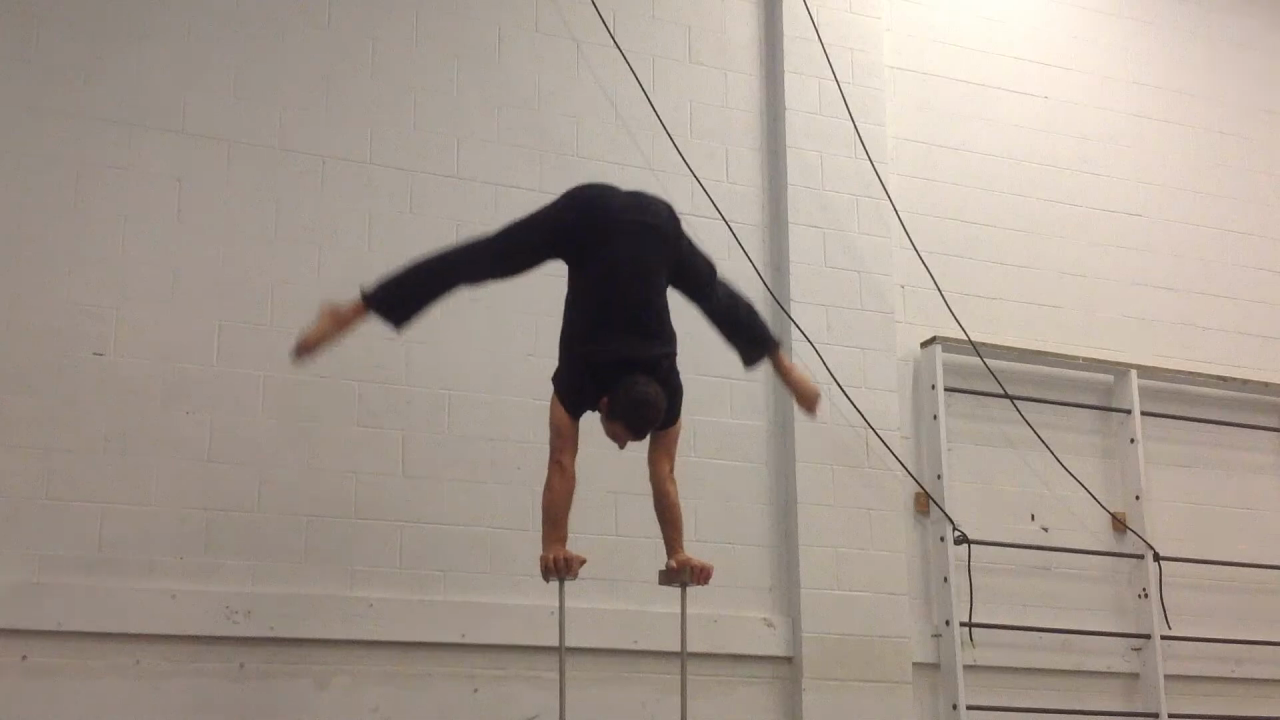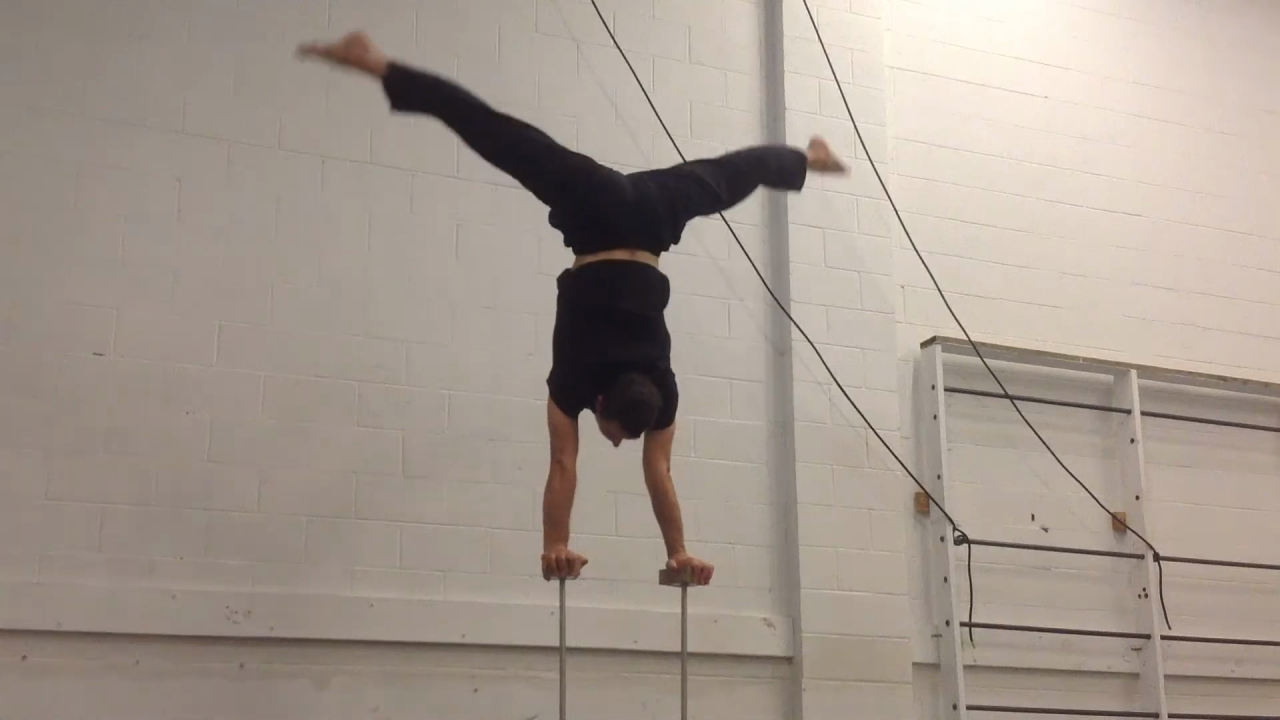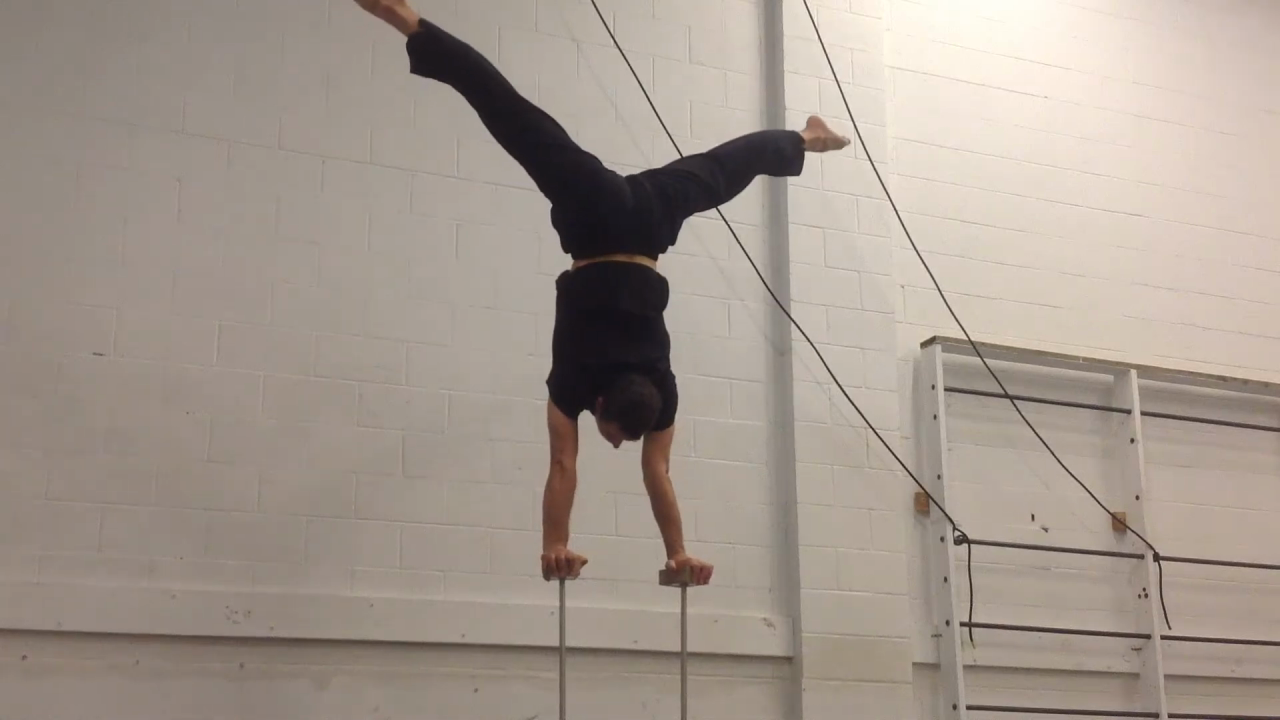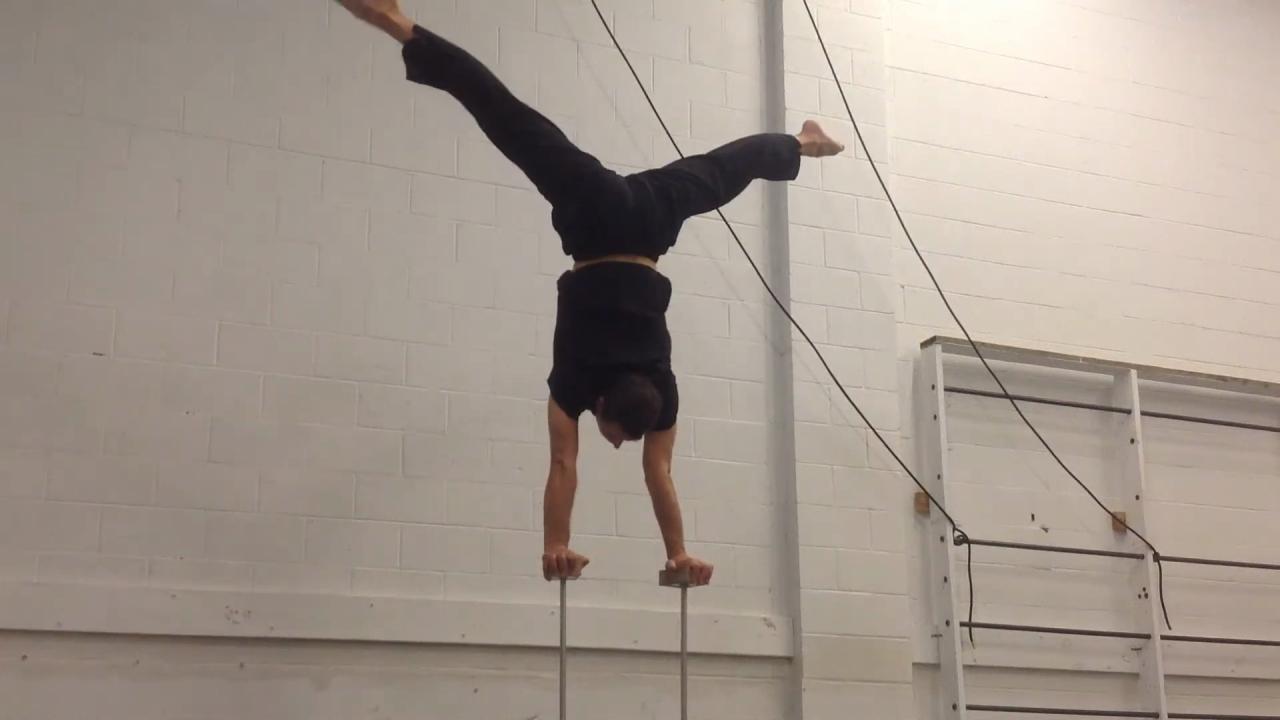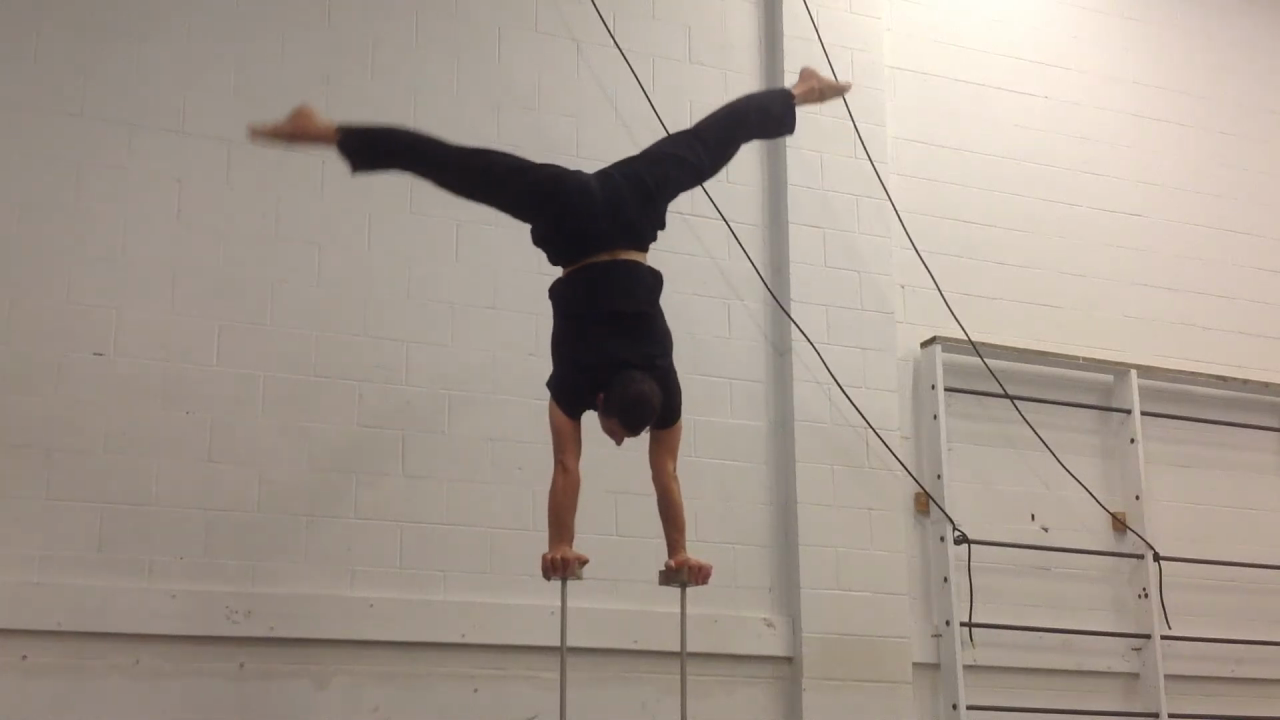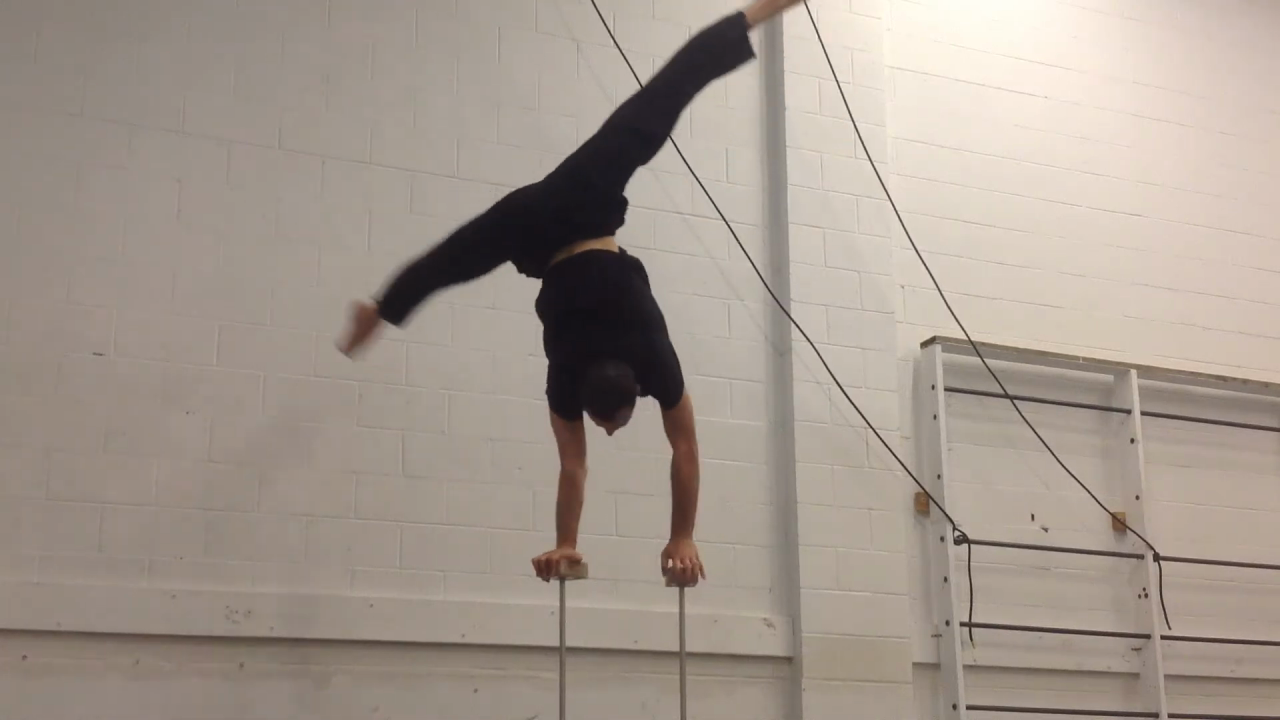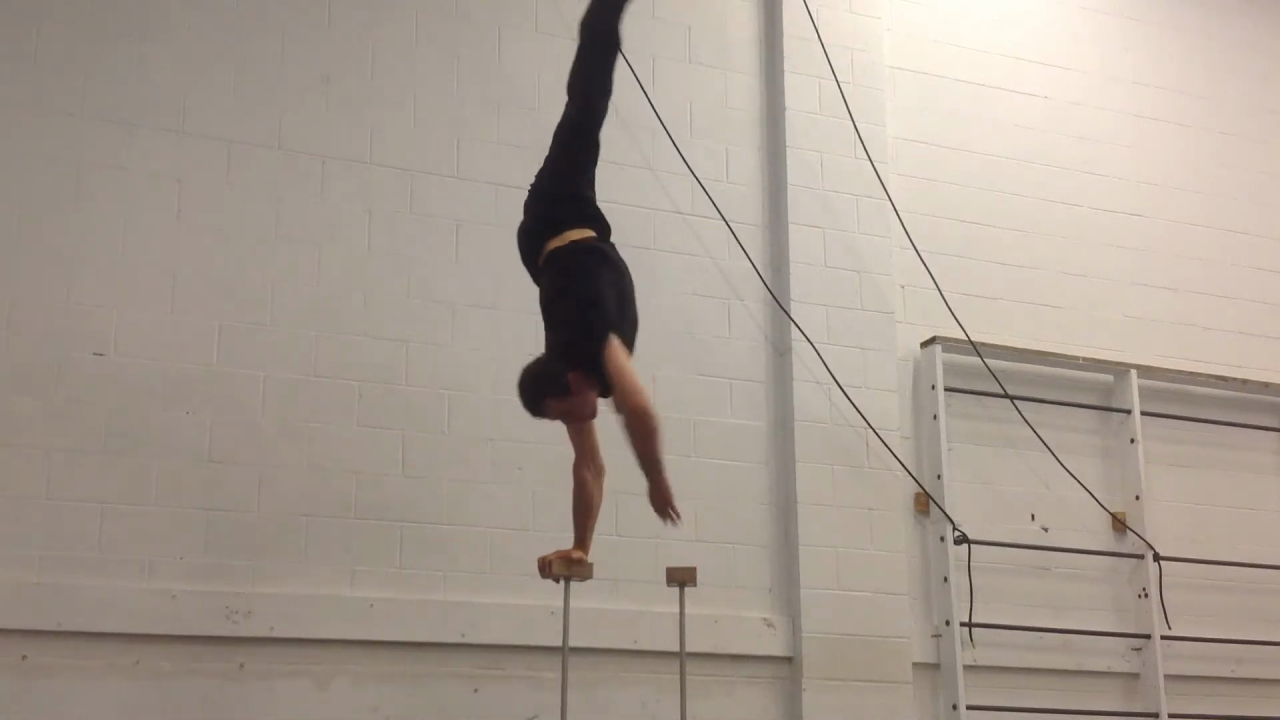
dt=0.5s
person 1, frame 1
left shoulder: (667, 392)
right shoulder: (575, 383)
left elbow: (663, 474)
right elbow: (562, 466)
left wrist: (678, 552)
right wrist: (554, 545)
left hip: (655, 223)
right hip: (589, 217)
left knee: (716, 295)
right knee: (468, 265)
left ankle: (782, 364)
right ankle: (347, 313)
person 1, frame 2
left shoulder: (660, 391)
right shoulder: (573, 384)
left elbow: (658, 474)
right elbow: (563, 467)
left wrist: (679, 553)
right wrist: (556, 546)
left hip: (649, 215)
right hip: (601, 213)
left knee: (725, 180)
right knee: (500, 135)
left ankle: (806, 158)
right ankle: (379, 63)
person 1, frame 3
left shoulder: (660, 390)
right shoulder: (570, 386)
left elbow: (656, 473)
right elbow: (562, 467)
left wrist: (678, 552)
right wrist: (555, 545)
left hip: (645, 218)
right hip: (598, 216)
left knee: (719, 172)
right knee: (520, 121)
left ankle: (803, 139)
person 1, frame 4
left shoulder: (660, 388)
right shoulder: (574, 383)
left elbow: (658, 473)
right elbow: (563, 466)
left wrist: (680, 552)
right wrist: (556, 546)
left hip: (647, 216)
right hip: (599, 214)
left knee: (720, 172)
right knee: (517, 127)
left ankle: (800, 142)
person 1, frame 5
left shoulder: (664, 385)
right shoulder: (574, 383)
left elbow: (665, 474)
right elbow: (567, 469)
left wrist: (679, 553)
right wrist: (561, 545)
left hip: (629, 209)
right hip: (579, 215)
left knee: (706, 144)
right knee: (449, 162)
left ankle: (796, 93)
right ankle: (328, 131)
person 1, frame 6
left shoulder: (641, 364)
right shoulder: (566, 382)
left elbow: (685, 453)
right elbow: (573, 466)
left wrist: (683, 537)
right wrist: (565, 544)
left hip: (580, 205)
right hip: (534, 223)
left knee: (653, 111)
right knee: (449, 268)
right ankle: (378, 311)
person 1, frame 7
left shoulder: (589, 351)
right shoulder: (570, 366)
left elbow: (639, 412)
right wrist: (580, 548)
left hip: (564, 224)
right hip: (561, 237)
left knee: (584, 111)
